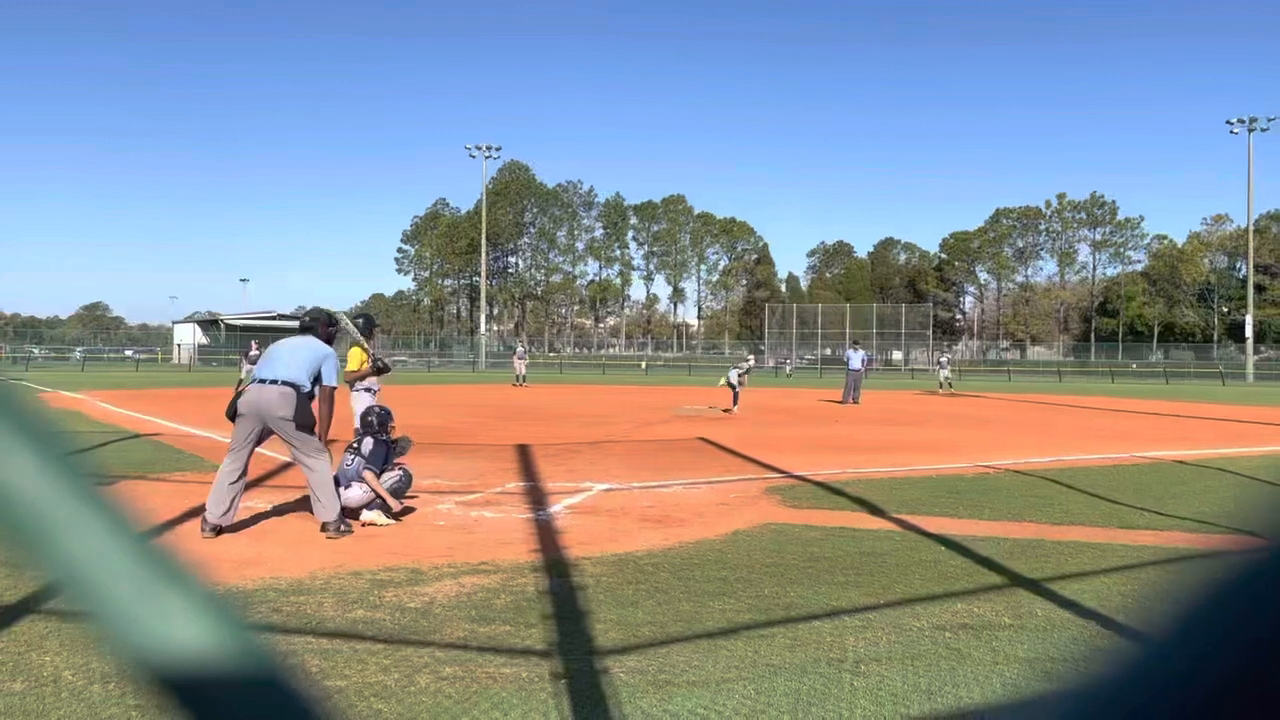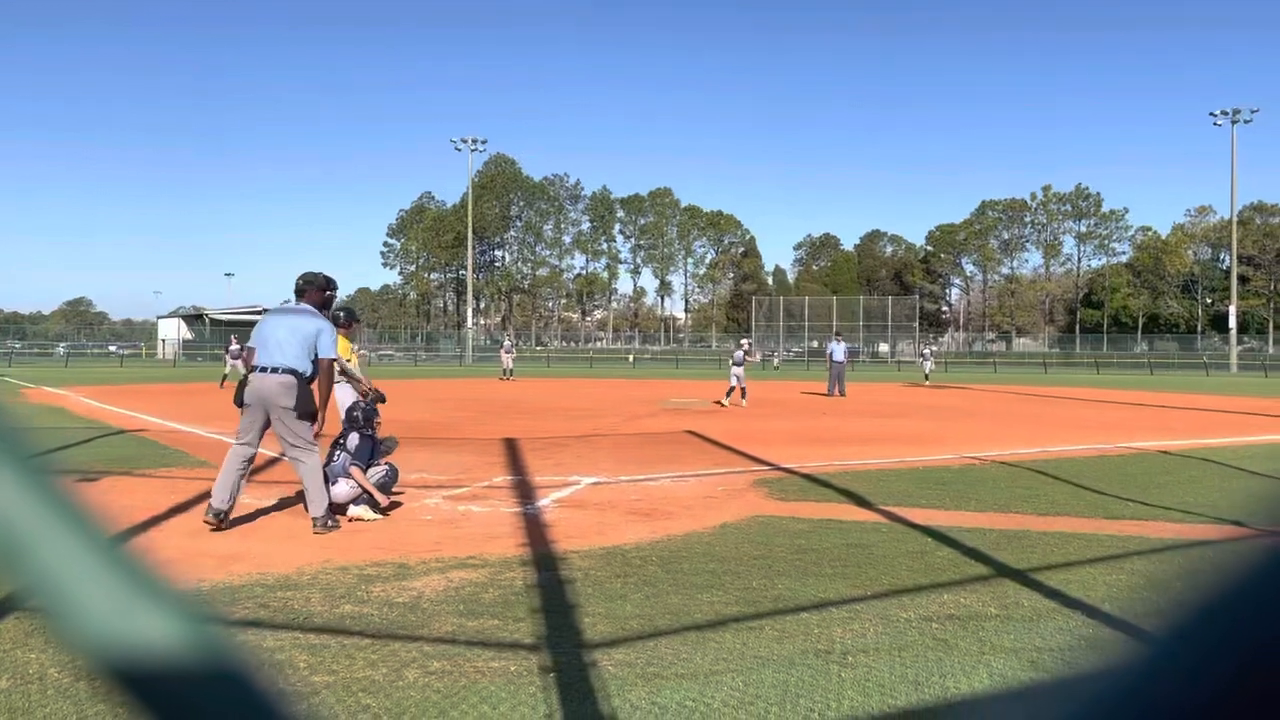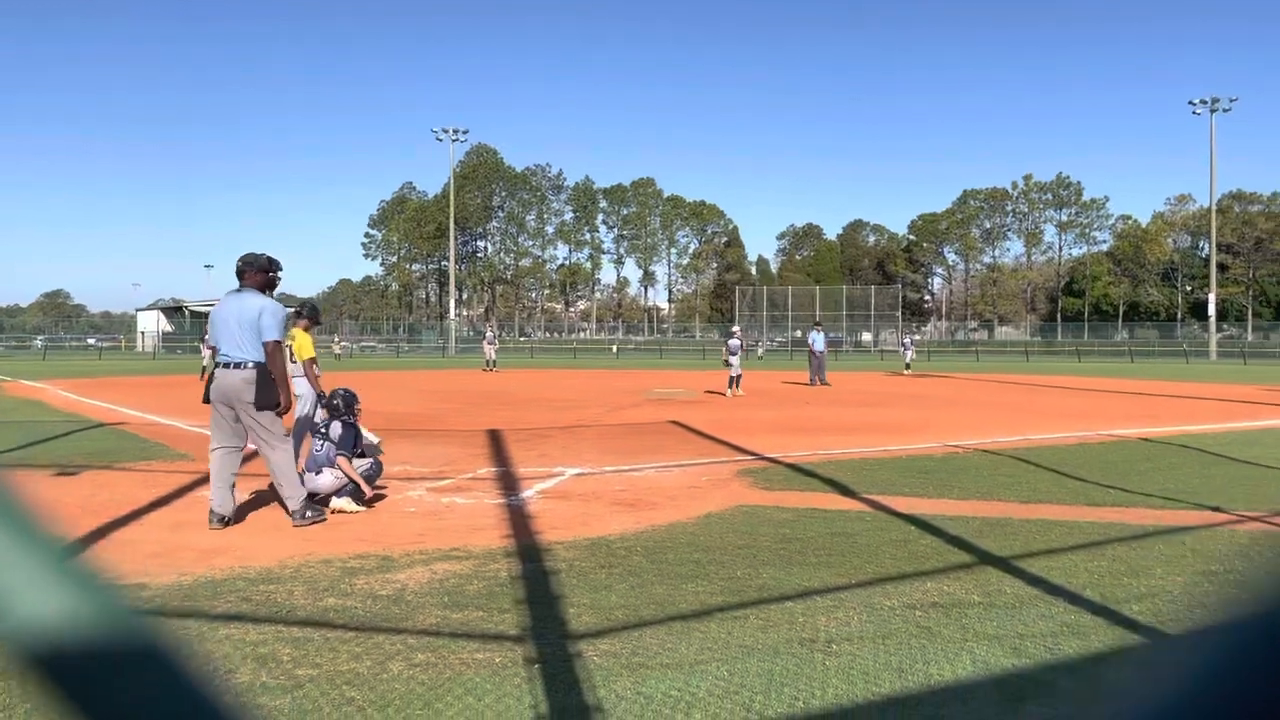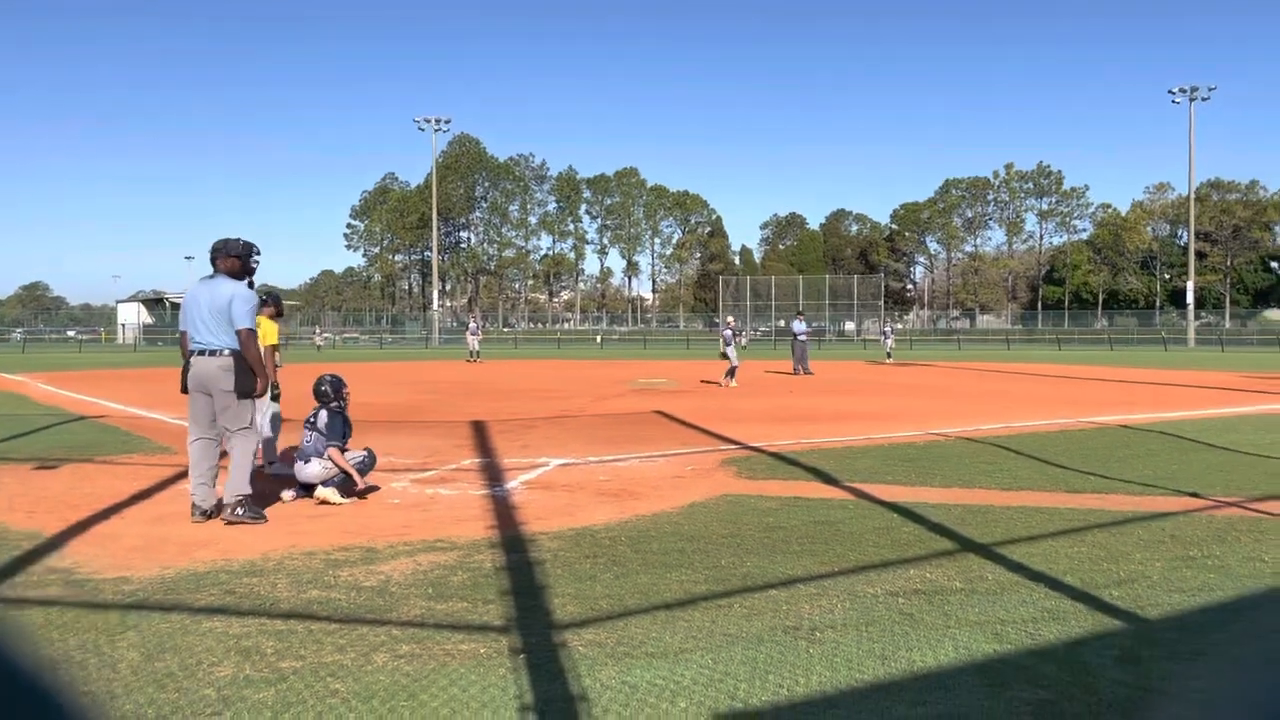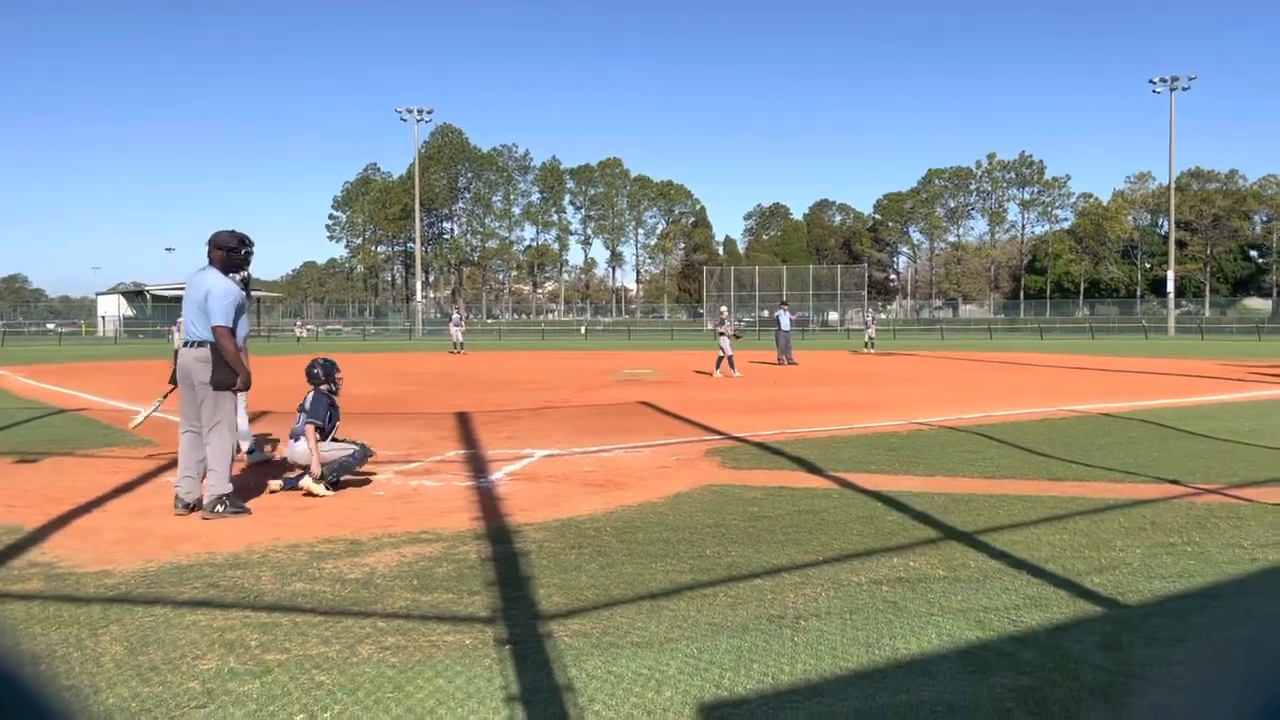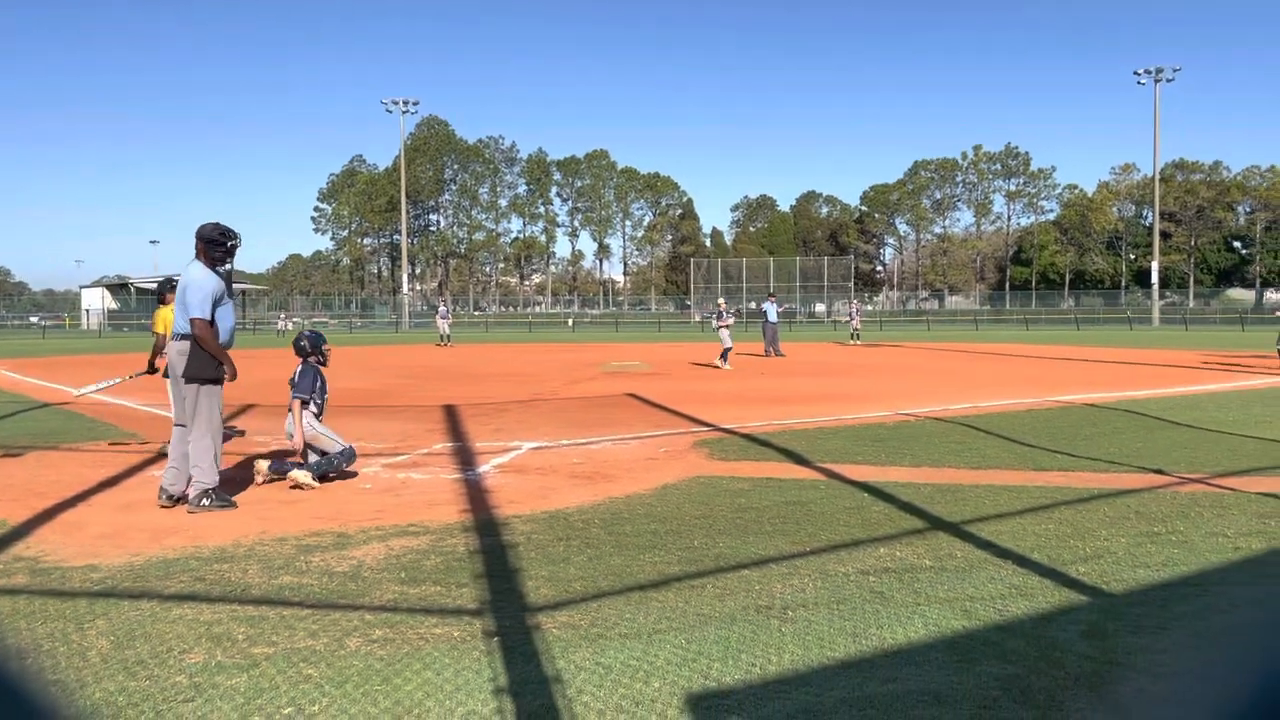
dt=0.4s
person 1, frame 1
left shoulder: (278, 344)
right shoulder: (326, 352)
right elbow: (326, 397)
right wrist: (322, 437)
left hip: (250, 396)
right hip: (285, 399)
left knee: (235, 458)
right knee: (316, 458)
left ankle: (212, 521)
right ankle: (332, 521)
person 1, frame 2
left shoulder: (270, 315)
right shoulder: (322, 324)
left elbow: (248, 358)
right elbow: (325, 369)
right wrist: (321, 410)
left hip: (255, 383)
right hip: (289, 387)
left knee: (243, 447)
right knee: (305, 452)
left ankle: (217, 507)
right ankle: (321, 516)
person 1, frame 3
left shoulder: (219, 306)
right shoulder: (268, 306)
left elbow: (214, 350)
right elbow: (273, 351)
right wrist: (284, 391)
left hip: (220, 379)
right hip: (252, 380)
left knee: (223, 447)
right knee: (275, 444)
left ankle: (219, 511)
right ankle: (299, 507)
person 1, frame 4
left shoulder: (192, 292)
right shoulder: (240, 292)
left elbow: (184, 339)
right elbow: (246, 339)
right wrist: (262, 375)
left hip: (196, 366)
right hip: (229, 367)
left knee: (201, 437)
right knee: (242, 435)
left ankle: (201, 504)
right ankle: (237, 502)
person 1, frame 5
left shoulder: (196, 279)
right shoulder: (223, 287)
right elbow: (222, 335)
right wrist: (243, 371)
left hip: (187, 357)
right hip: (211, 361)
left knee: (191, 429)
right knee: (220, 431)
left ankle: (186, 496)
right ankle: (217, 499)
person 1, frame 6
left shoulder: (201, 273)
right shoulder: (203, 279)
right elbow: (201, 329)
right wrist: (227, 361)
left hip: (182, 352)
right hip: (197, 354)
left knee: (185, 423)
right knee: (205, 423)
left ankle: (172, 488)
right ankle: (203, 492)
